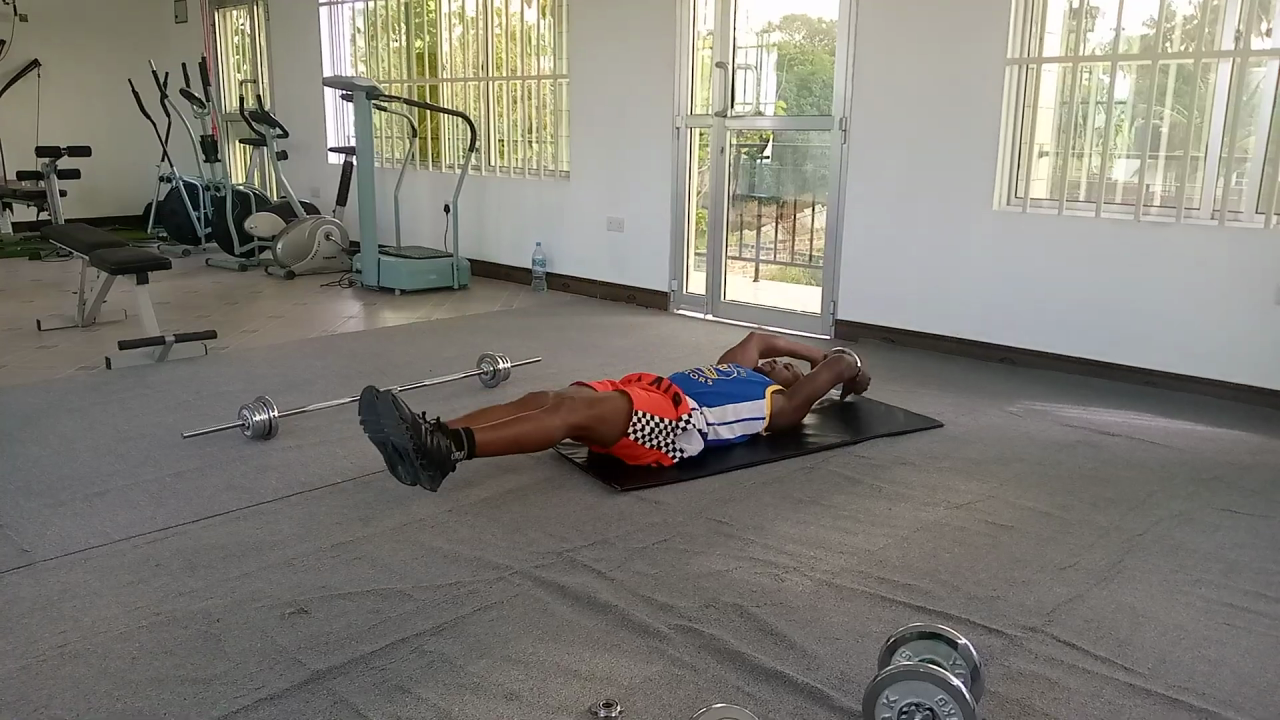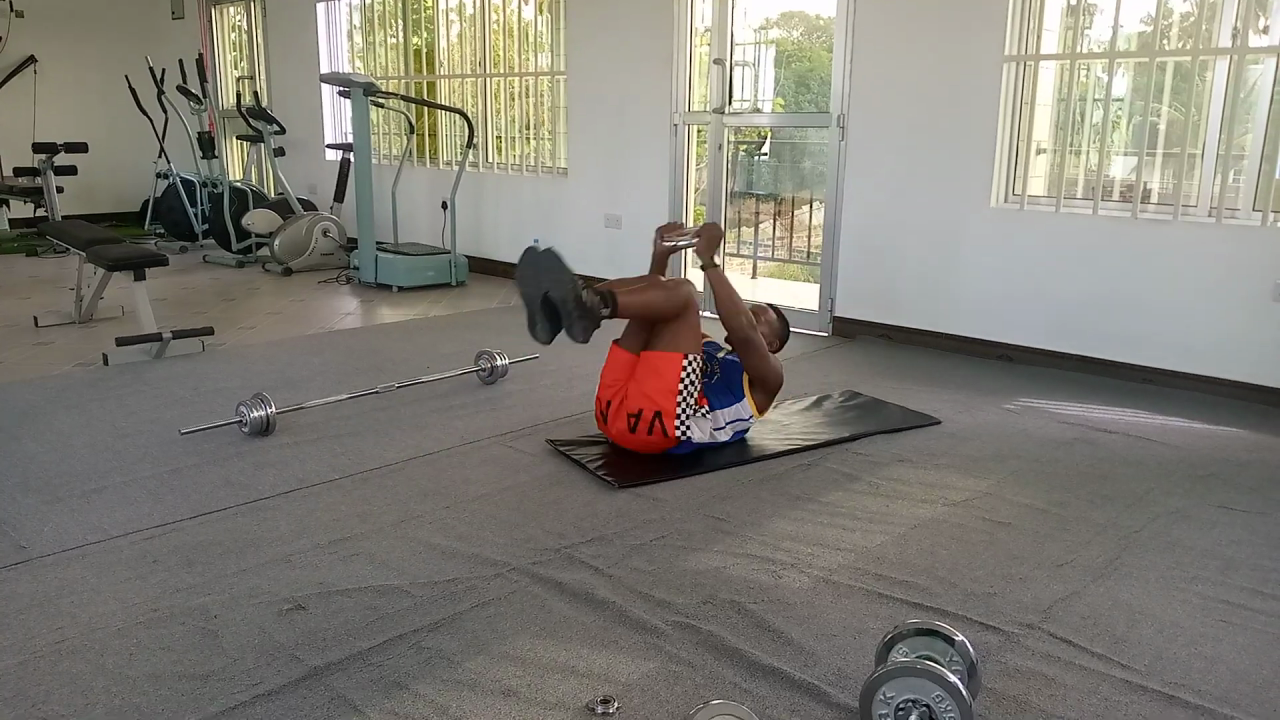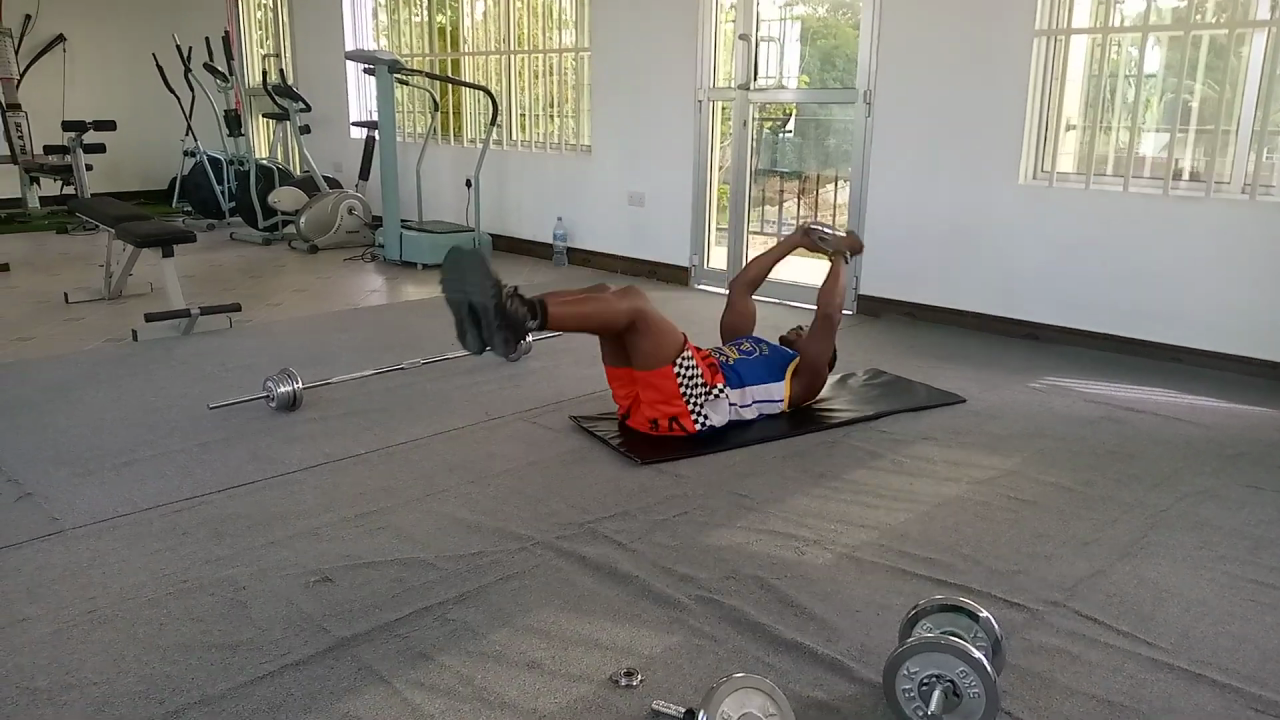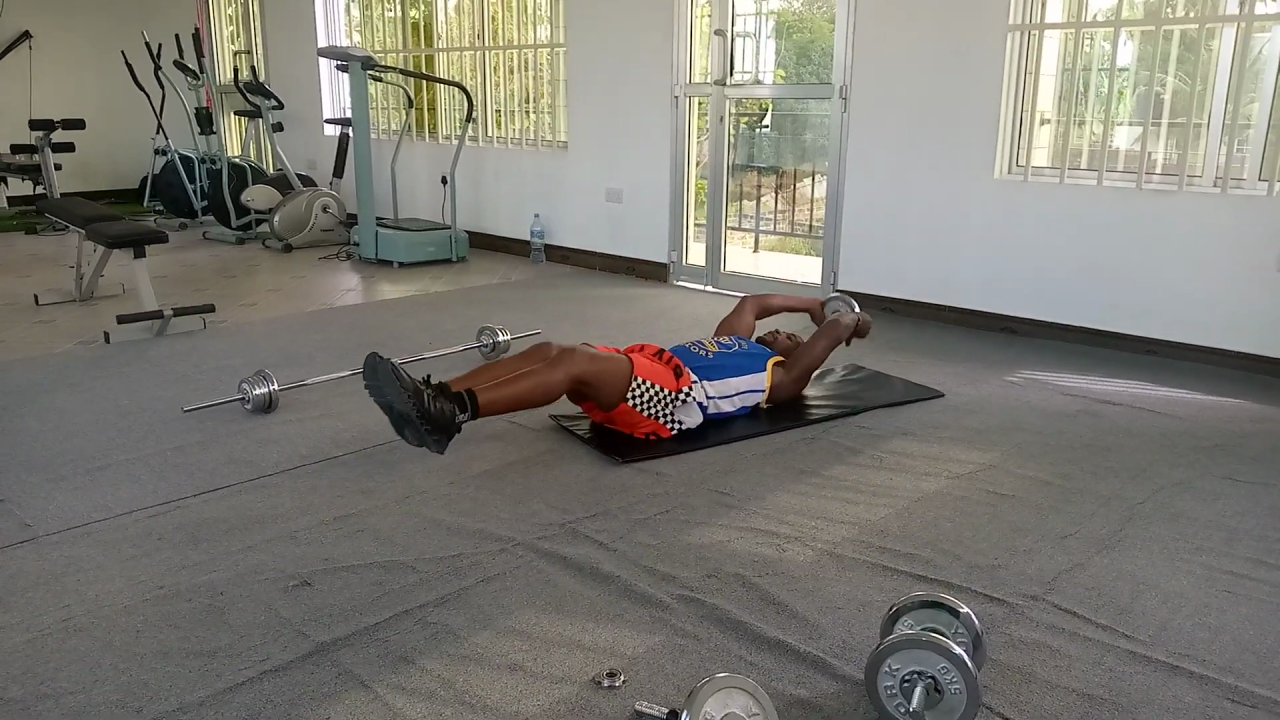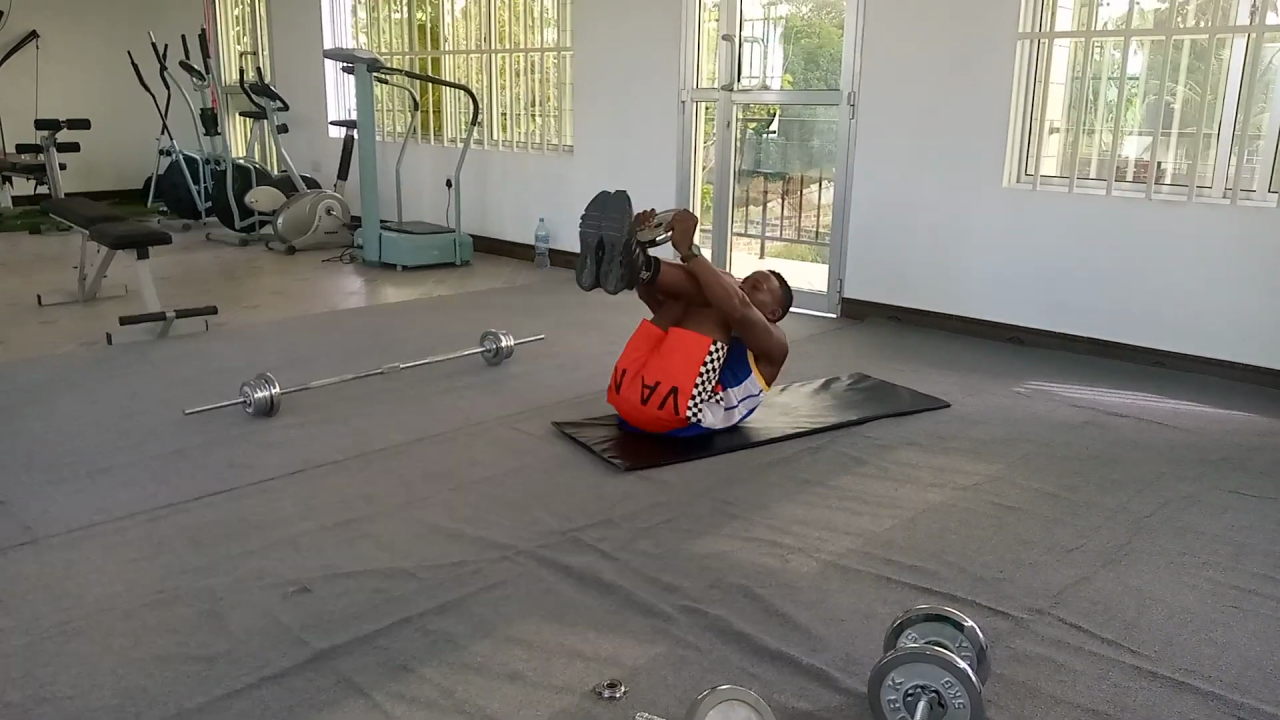
dt=0.7s
person 1, frame 1
left shoulder: (783, 405)
right shoulder: (737, 373)
left elbow: (837, 366)
right elbow: (759, 338)
left wrist: (849, 364)
right wrist: (816, 352)
left hip: (671, 423)
right hip: (646, 390)
left knee: (569, 409)
right knee: (543, 401)
left ankle: (444, 450)
right ankle: (433, 435)
person 1, frame 2
left shoulder: (766, 375)
right shoulder: (706, 351)
left elbow: (742, 330)
left wrist: (710, 263)
right wrist: (662, 255)
left hip: (664, 426)
right hip: (617, 412)
left knee: (683, 292)
right knee: (651, 300)
left ankle: (585, 308)
right ankle: (572, 305)
person 1, frame 3
left shoulder: (801, 378)
right shoulder: (748, 345)
left elbow: (828, 317)
right elbow: (741, 287)
left wrist: (839, 259)
right wrist: (792, 242)
left hip: (689, 407)
right hip: (642, 398)
left knee: (630, 301)
right knee: (604, 297)
left ankle: (522, 315)
right ankle: (504, 316)
person 1, frame 4
left shoulder: (780, 374)
right shoulder: (739, 346)
left elbow: (828, 334)
right elbow: (753, 303)
right wrist: (813, 304)
left hip: (670, 405)
left knee: (574, 358)
right knee: (549, 352)
left ankle: (451, 412)
right ankle: (438, 395)
person 1, frame 5
left shoulder: (771, 347)
right shoulder: (714, 330)
left elbow: (738, 309)
right elbow: (649, 293)
left wrist: (688, 249)
right wrist: (643, 244)
left hip: (674, 408)
right hip: (630, 392)
left knee: (722, 294)
left ankle: (630, 264)
right ankle: (614, 261)
